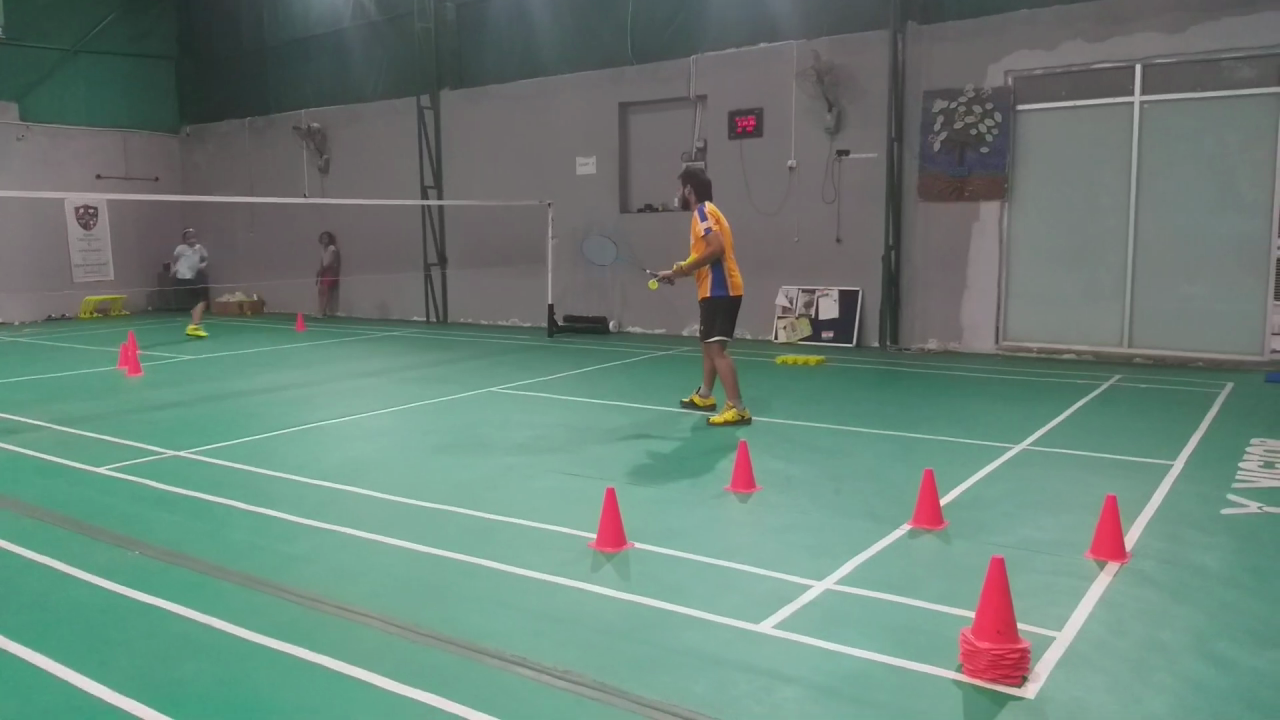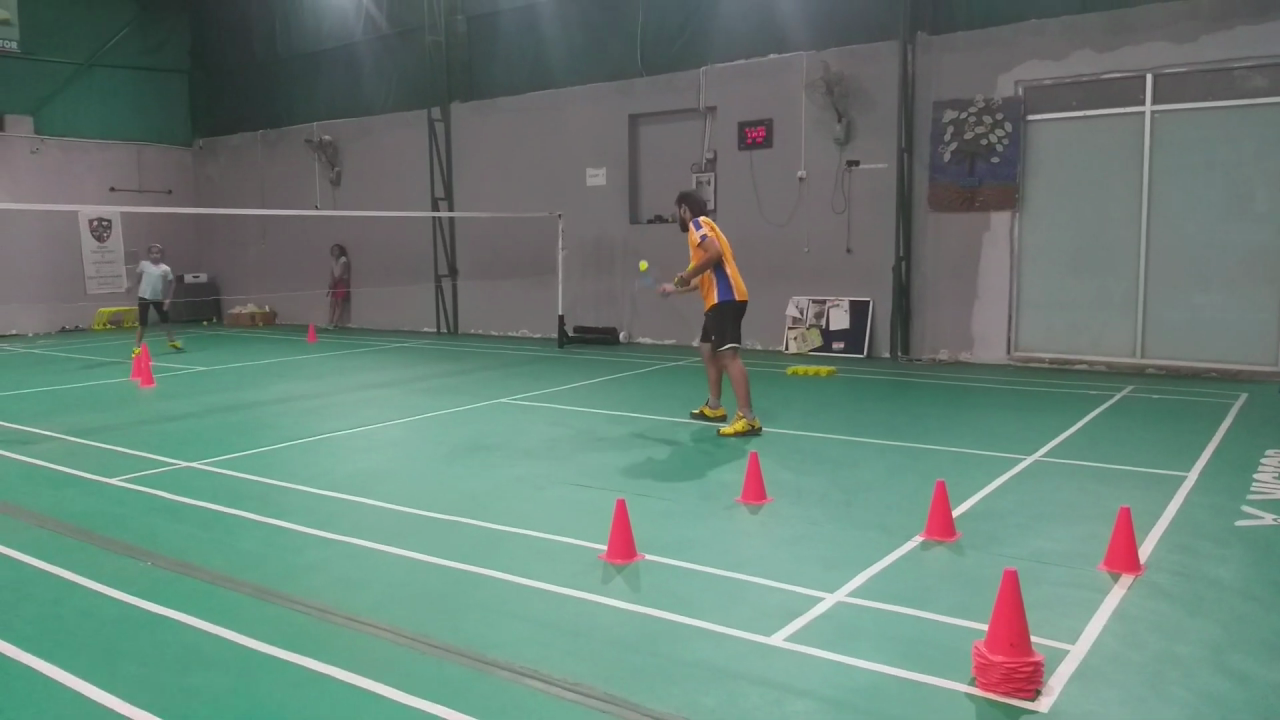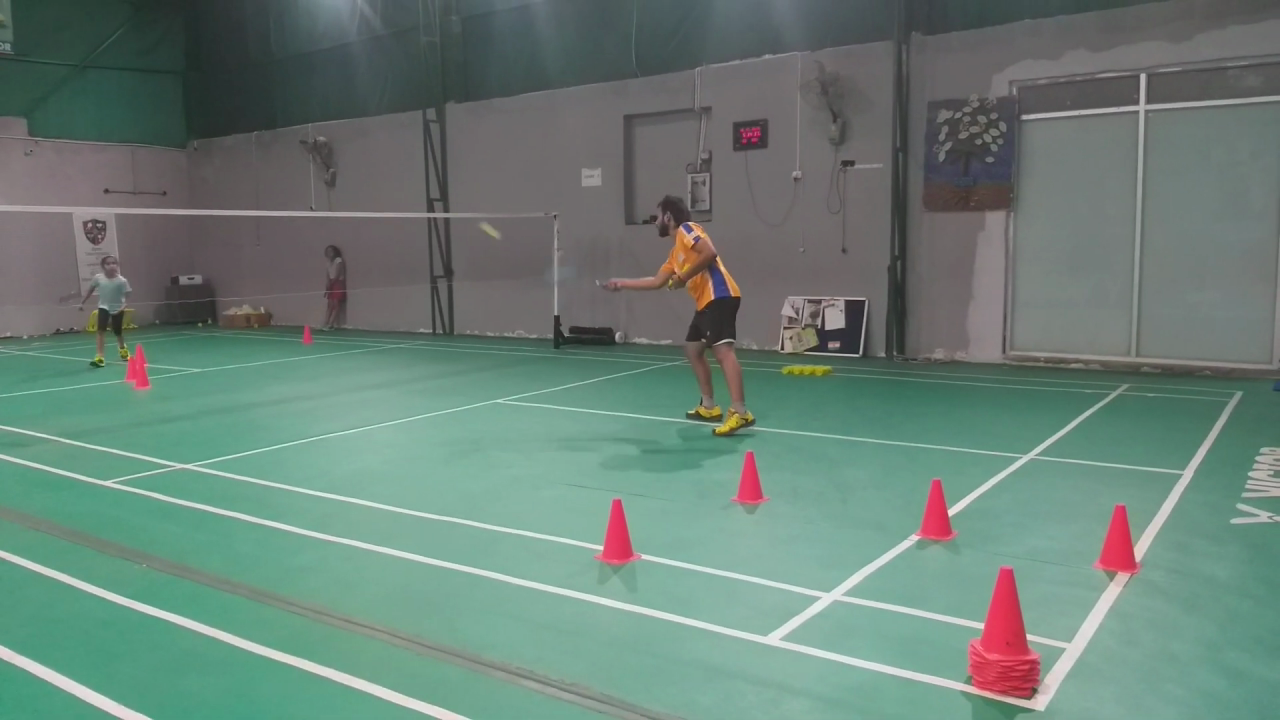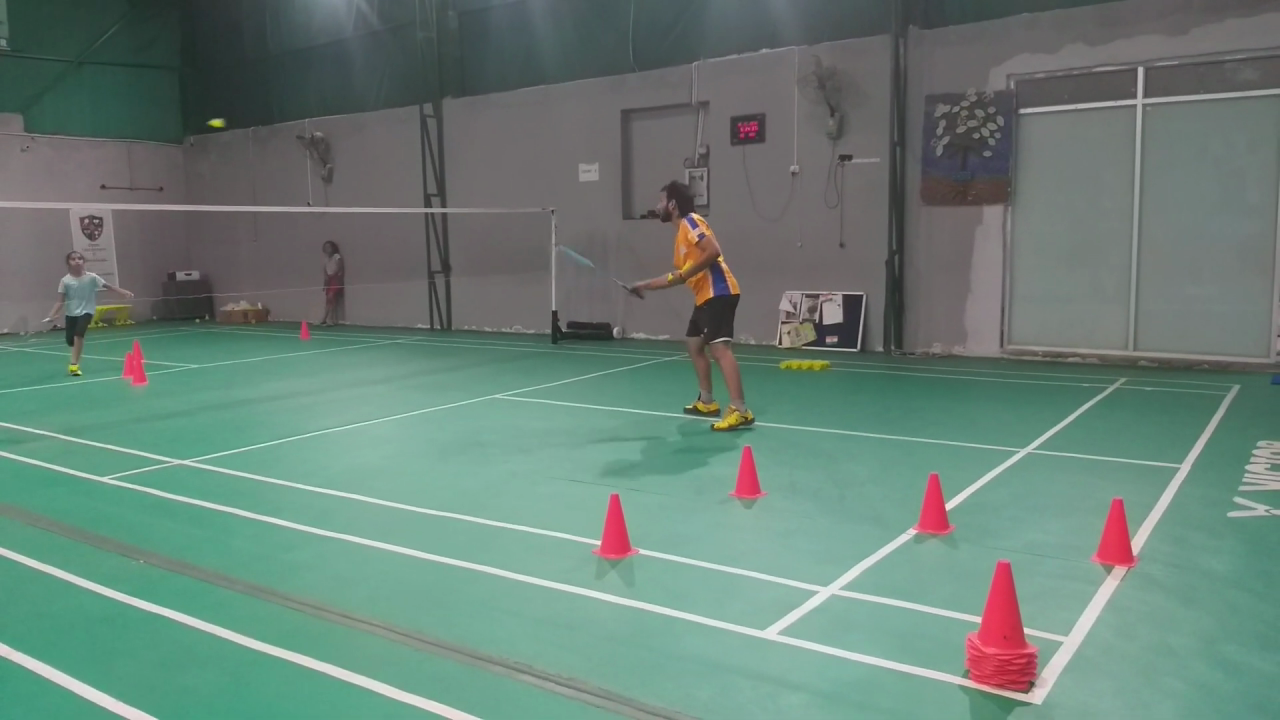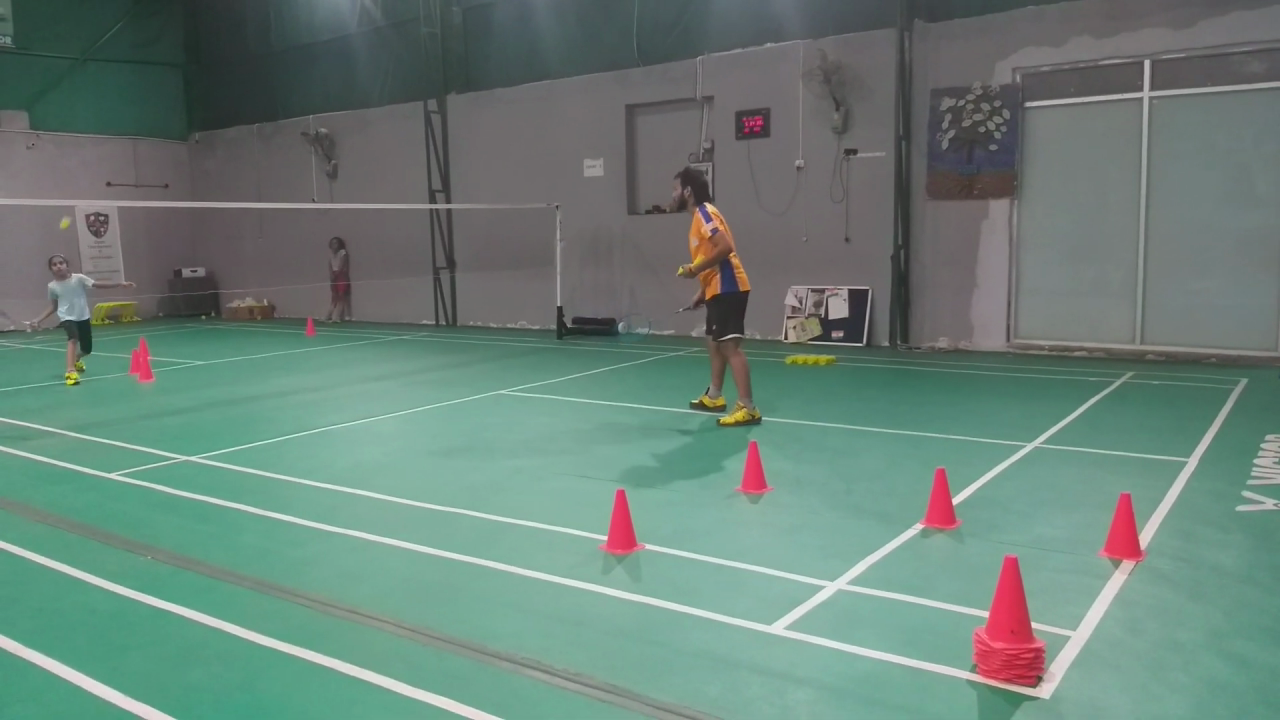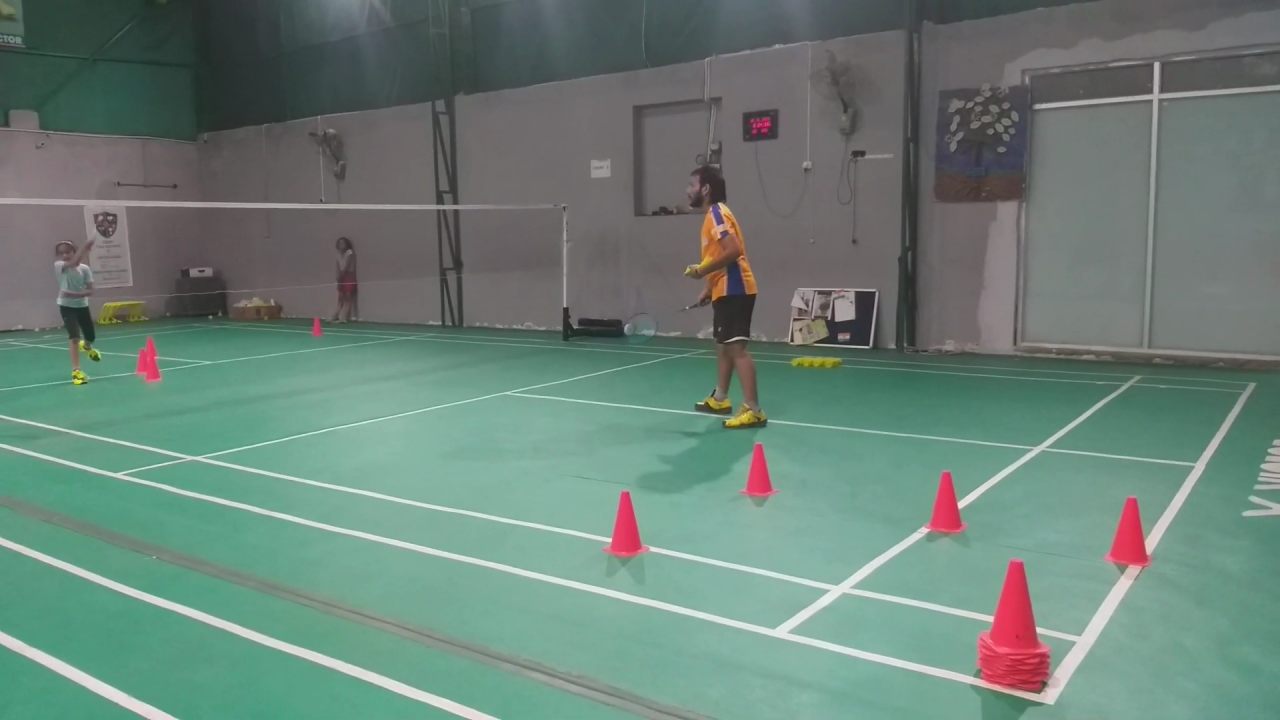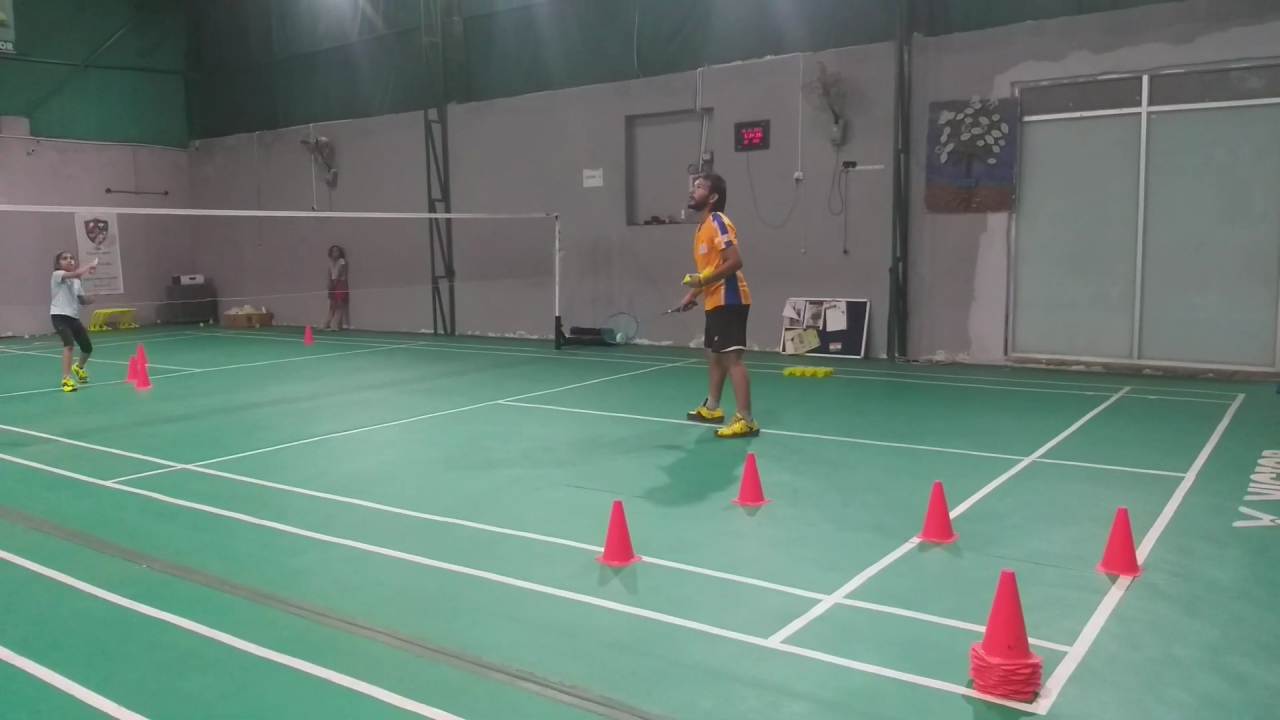
dt=0.4s
person 1, frame 1
left shoulder: (703, 212)
right shoulder: (706, 212)
left elbow: (717, 249)
left wrist: (687, 267)
right wrist: (676, 272)
left hip: (719, 291)
right hip: (718, 290)
left knee: (716, 348)
right knee: (709, 345)
left ankle: (738, 409)
right ankle: (704, 396)
person 1, frame 2
left shoulder: (697, 224)
right shoulder: (702, 228)
left elbow: (715, 253)
right elbow: (703, 279)
left wrist: (687, 275)
right wrist: (675, 287)
left hip: (725, 299)
right hip: (719, 300)
left knee: (729, 356)
right knee: (708, 351)
left ankle: (747, 418)
right ankle: (714, 407)
person 1, frame 3
left shoulder: (687, 229)
right shoulder: (677, 247)
left elbow: (710, 253)
right elbow: (657, 280)
left wrist: (683, 277)
right wrist: (622, 283)
left hip: (719, 297)
right hip: (707, 302)
left knee: (724, 351)
right knee: (693, 351)
left ankle: (740, 413)
right ankle: (709, 406)
person 1, frame 4
left shoulder: (691, 222)
right shoulder: (681, 234)
left elbow: (714, 252)
right elbow: (676, 274)
left wrist: (685, 274)
right wrist: (646, 285)
left hip: (719, 293)
right hip: (706, 297)
left knee: (720, 348)
right knee: (694, 345)
left ankle: (740, 411)
right ankle: (707, 402)
person 1, frame 5
left shoulder: (705, 212)
right shoulder: (698, 217)
left elbow: (725, 248)
left wrist: (694, 269)
right wrist: (701, 293)
left hip: (728, 289)
right hip: (718, 290)
left knee: (730, 346)
right knee: (715, 344)
left ankle: (748, 408)
right ankle: (714, 397)
person 1, frame 6
left shoulder: (717, 213)
right shoulder: (712, 215)
left elbow: (733, 252)
left wrist: (701, 270)
right wrist: (709, 288)
left hip: (734, 291)
right hip: (725, 291)
left knee: (737, 348)
right knee: (723, 346)
left ankle: (753, 410)
right ankle: (720, 399)
person 1, frame 7
left shoulder: (719, 222)
right shoulder: (702, 227)
left elbow: (735, 262)
left wrist: (702, 280)
right wrist: (693, 293)
left hip: (728, 301)
right hip: (715, 302)
left knee: (732, 357)
right knee: (715, 356)
left ankle: (746, 420)
right ankle: (712, 408)
